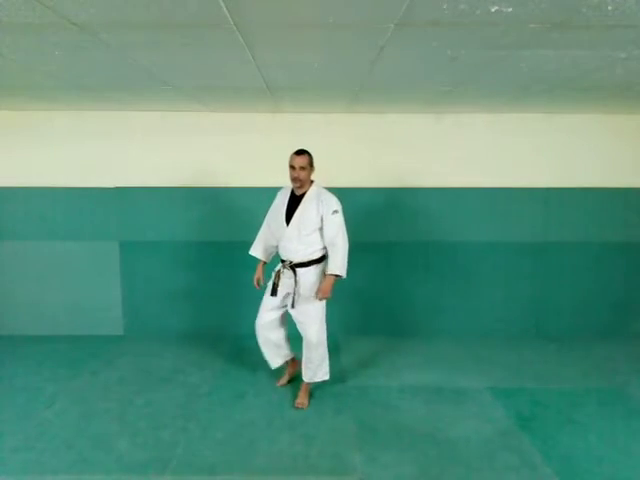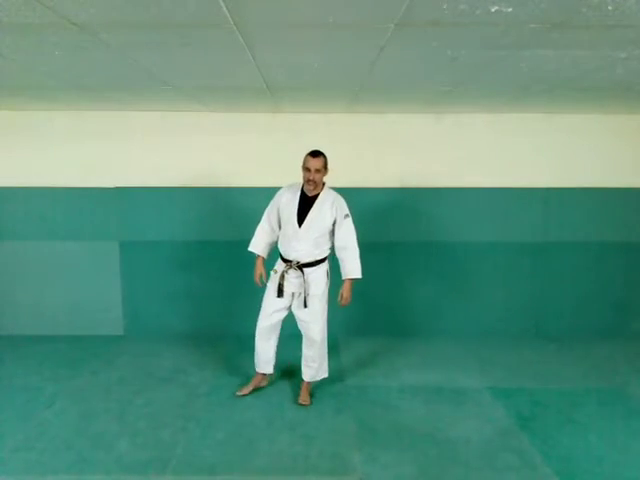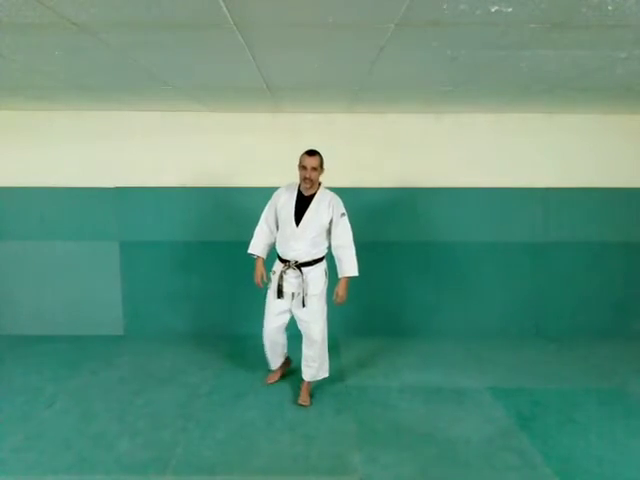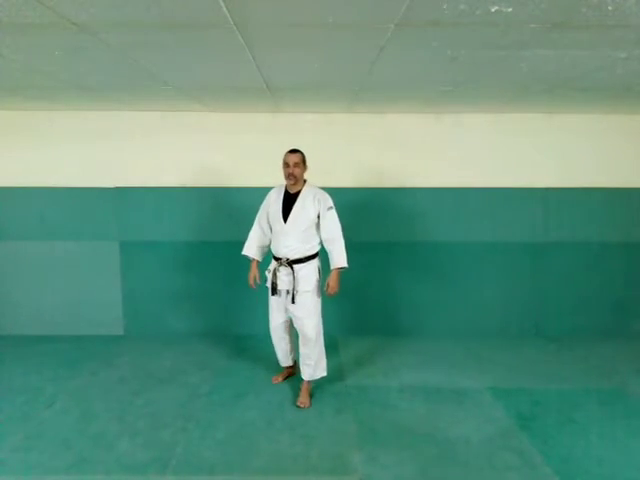
dt=0.4s
person 1, frame 1
left shoulder: (326, 200)
right shoulder: (282, 196)
left elbow: (337, 242)
right elbow: (270, 231)
left wrist: (331, 278)
right wrist: (260, 265)
left hip: (311, 275)
right hip: (283, 272)
left knee: (312, 332)
right knee: (265, 322)
left ankle: (306, 384)
right ankle: (290, 362)
person 1, frame 2
left shoulder: (335, 203)
right shoulder: (285, 194)
left elbow: (346, 243)
right elbow: (268, 227)
left wrist: (348, 282)
right wrist: (260, 260)
left hip: (314, 275)
right hip: (284, 271)
left knee: (314, 331)
right knee: (266, 323)
left ankle: (307, 383)
right ankle: (262, 375)
person 1, frame 3
left shoulder: (332, 202)
right shoulder: (282, 195)
left elbow: (343, 242)
right elbow: (266, 228)
left wrist: (344, 280)
right wrist: (259, 261)
left hip: (312, 274)
right hip: (282, 271)
left knee: (314, 330)
right knee: (272, 326)
left ankle: (307, 383)
right ankle: (280, 364)
person 1, frame 4
left shoulder: (319, 198)
right shoulder: (273, 196)
left elbow: (333, 236)
right elbow: (261, 231)
left wrist: (335, 272)
right wrist: (254, 264)
left hip: (306, 271)
right hip: (278, 270)
left knee: (309, 327)
right knee: (278, 324)
left ankle: (307, 383)
right ankle: (289, 365)
